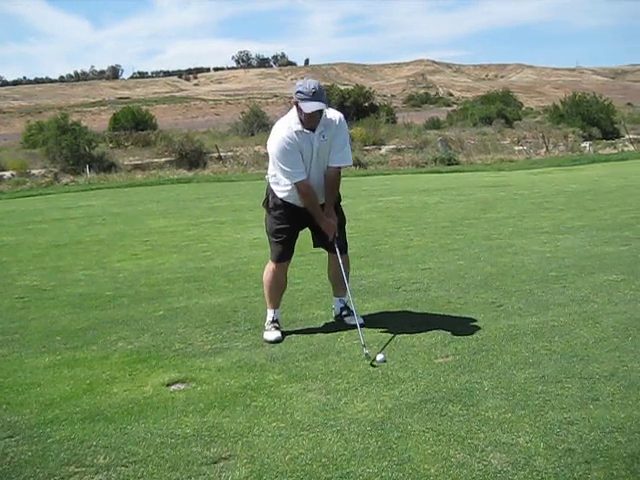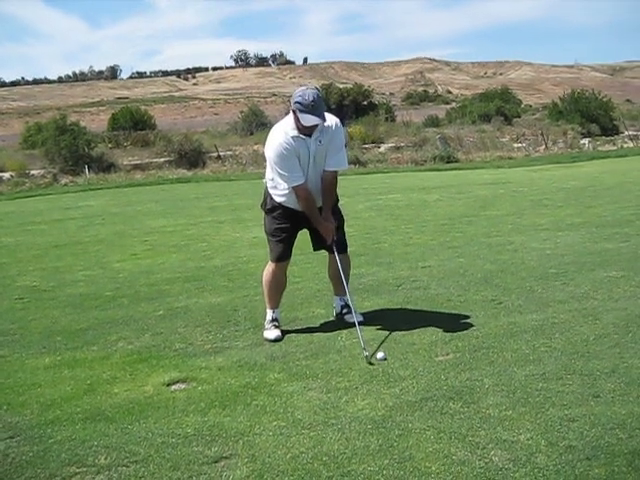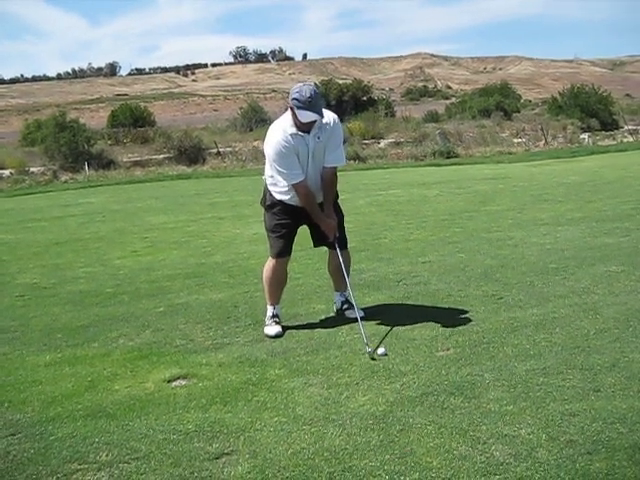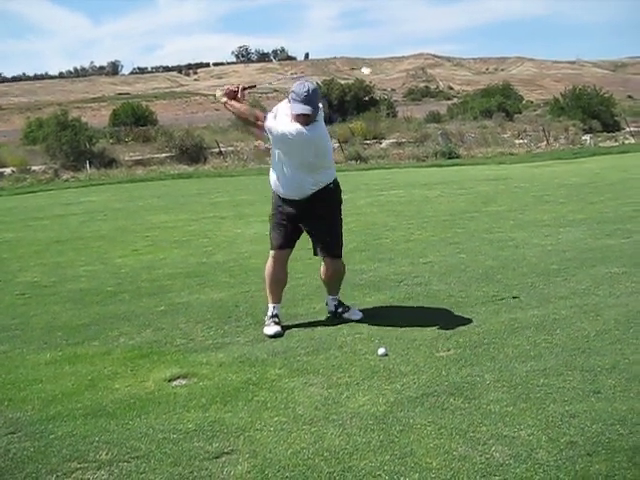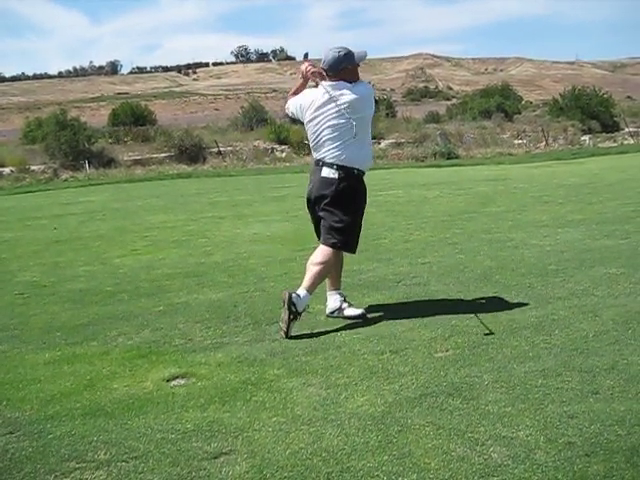
dt=1s
person 1, frame 1
left shoulder: (337, 122)
right shoulder: (282, 135)
left elbow: (333, 171)
right elbow: (302, 186)
left wrist: (330, 210)
right wrist: (321, 219)
left hip: (324, 198)
right hip: (286, 202)
left knee: (339, 251)
right knee: (280, 260)
left ankle: (340, 306)
right ankle: (272, 318)
person 1, frame 2
left shoulder: (333, 126)
right shoulder: (280, 141)
left elbow: (330, 175)
right elbow: (300, 190)
left wrist: (328, 213)
right wrist: (319, 223)
left hip: (322, 200)
right hip: (284, 204)
left knee: (340, 250)
right knee: (279, 260)
left ankle: (341, 304)
right ankle: (272, 317)
person 1, frame 3
left shoulder: (331, 123)
right shoulder: (278, 138)
left elbow: (329, 172)
right elbow: (299, 187)
left wrist: (329, 210)
right wrist: (320, 220)
left hip: (321, 196)
right hip: (283, 202)
left knee: (340, 247)
right knee: (279, 257)
left ankle: (341, 299)
right ankle: (272, 313)
person 1, frame 4
left shoulder: (314, 132)
right shoulder: (284, 109)
left elbow: (260, 122)
right elbow: (263, 120)
left wrist: (228, 103)
right wrist: (239, 100)
left hip: (321, 200)
right hip: (285, 198)
left knee: (332, 258)
right knee: (278, 253)
left ankle: (333, 302)
right ankle: (273, 312)
person 1, frame 5
left shoulder: (309, 98)
right shoulder: (363, 94)
left elbow: (288, 105)
left wrist: (304, 79)
right wrist: (320, 77)
left hip: (321, 176)
right hip: (344, 180)
left knee: (333, 240)
right knee: (332, 243)
left ankle: (335, 300)
right ankle: (299, 298)
